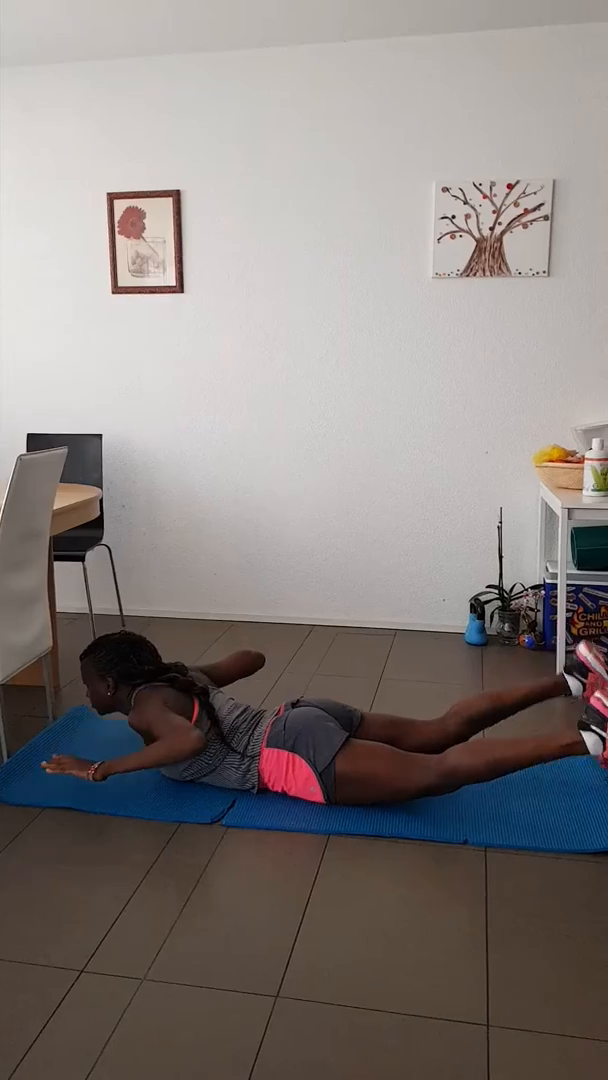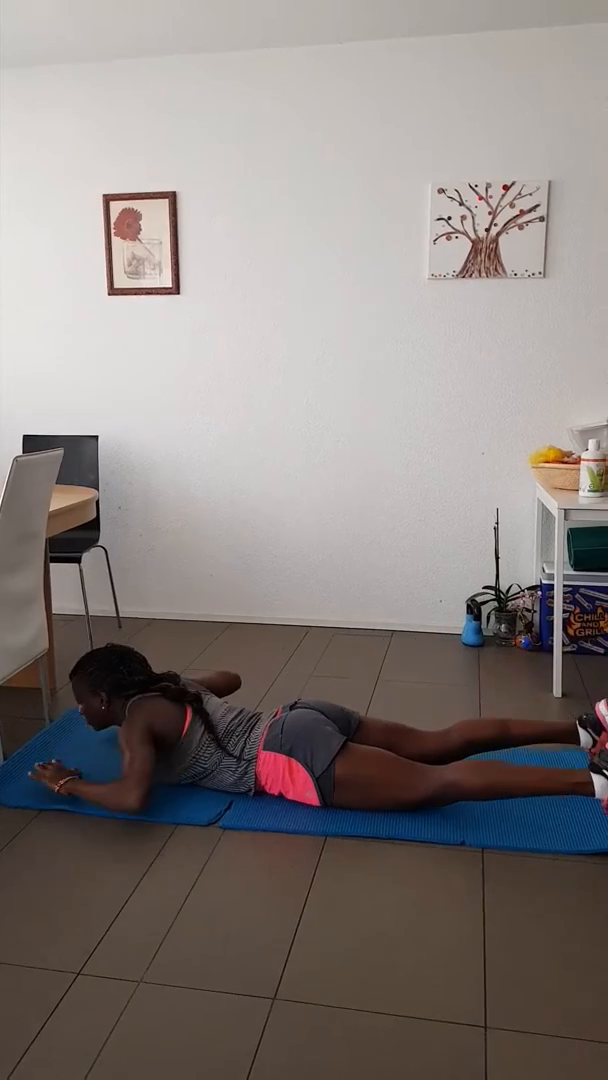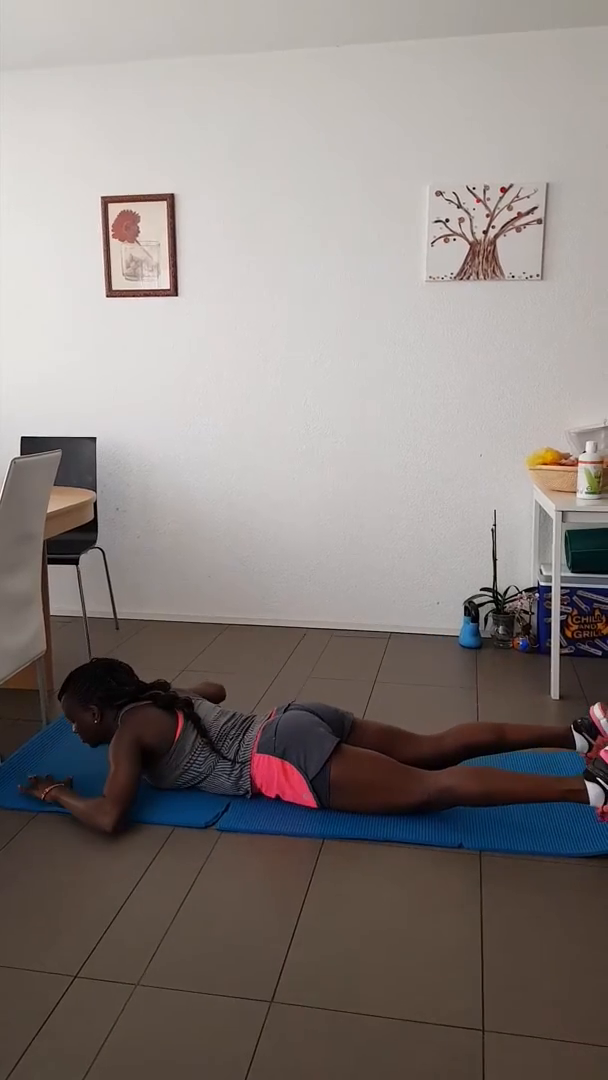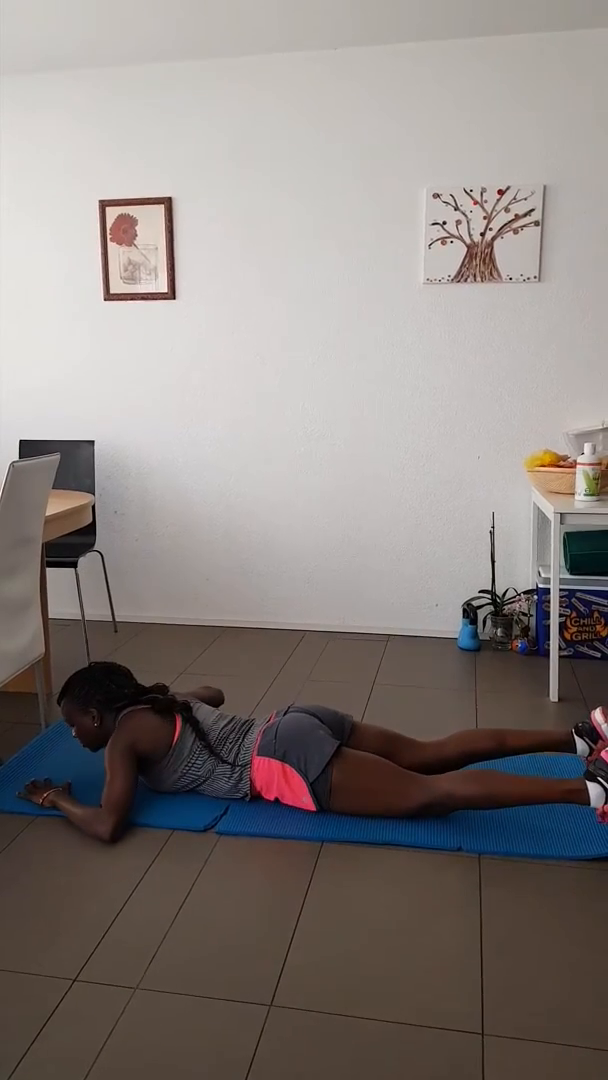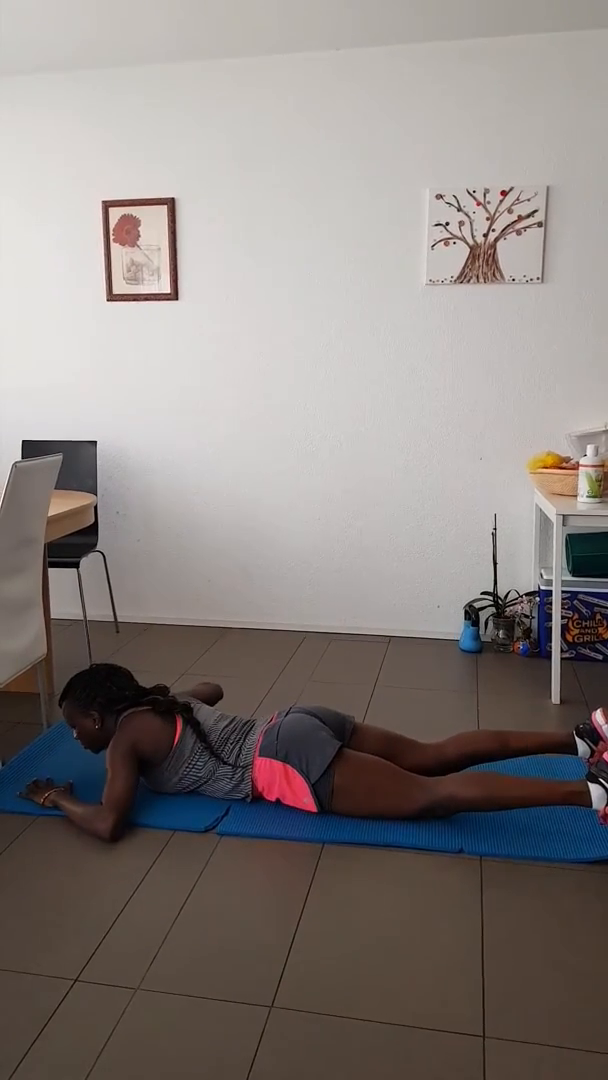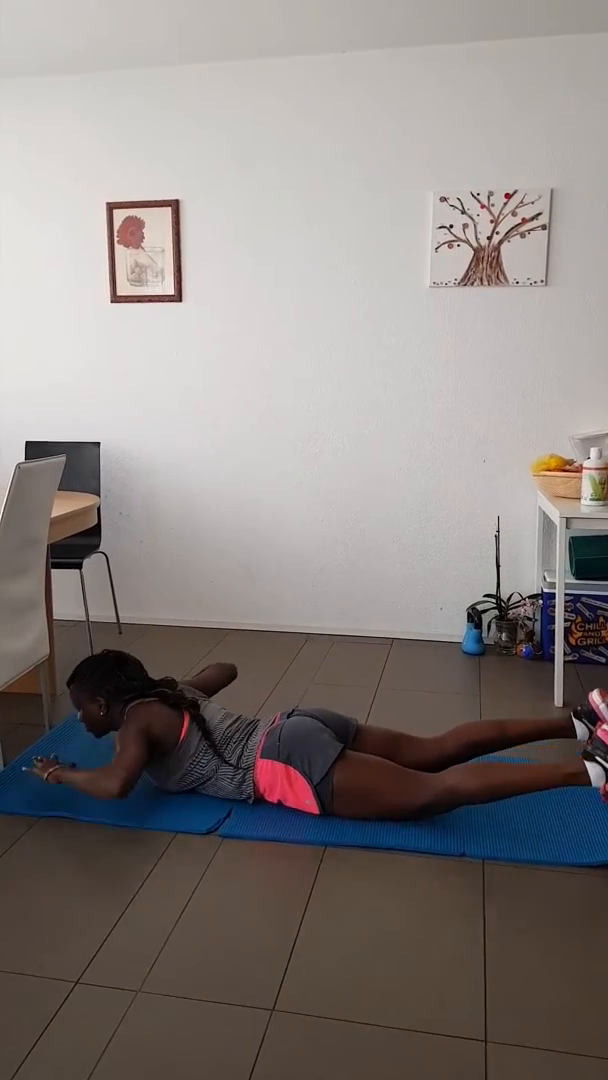
dt=0.3s
person 1, frame 1
left shoulder: (145, 706)
right shoulder: (182, 678)
left elbow: (193, 740)
right elbow: (254, 657)
left wrist: (100, 769)
left hip: (300, 756)
right hip: (305, 721)
left knee: (441, 772)
right knee: (442, 732)
person 1, frame 2
left shoulder: (135, 722)
right shoulder: (174, 689)
left elbow: (135, 798)
right elbow: (231, 677)
left wrist: (69, 784)
left hip: (296, 761)
right hip: (305, 722)
left knee: (438, 784)
right knee: (443, 745)
person 1, frame 3
left shoulder: (128, 731)
right shoulder: (165, 698)
left elbow: (110, 818)
right elbow: (216, 688)
left wrist: (59, 794)
left hip: (292, 761)
right hip: (300, 725)
left knee: (433, 788)
right knee: (434, 750)
person 1, frame 4
left shoulder: (124, 736)
right shoulder: (163, 702)
left elbow: (108, 825)
right elbow: (214, 692)
left wrist: (59, 800)
left hip: (289, 763)
right hip: (300, 727)
left knee: (432, 793)
right knee: (432, 755)
person 1, frame 5
left shoulder: (127, 736)
right shoulder: (163, 704)
left elbow: (108, 823)
right elbow: (213, 687)
left wrist: (59, 799)
left hip: (292, 766)
right hip: (299, 729)
left knee: (435, 795)
right knee: (434, 756)
person 1, frame 6
left shoulder: (136, 721)
right shoulder: (173, 694)
left elbow: (116, 785)
right elbow: (226, 668)
left wrist: (64, 774)
left hip: (295, 768)
right hip: (303, 730)
left knee: (436, 790)
right knee: (438, 751)
